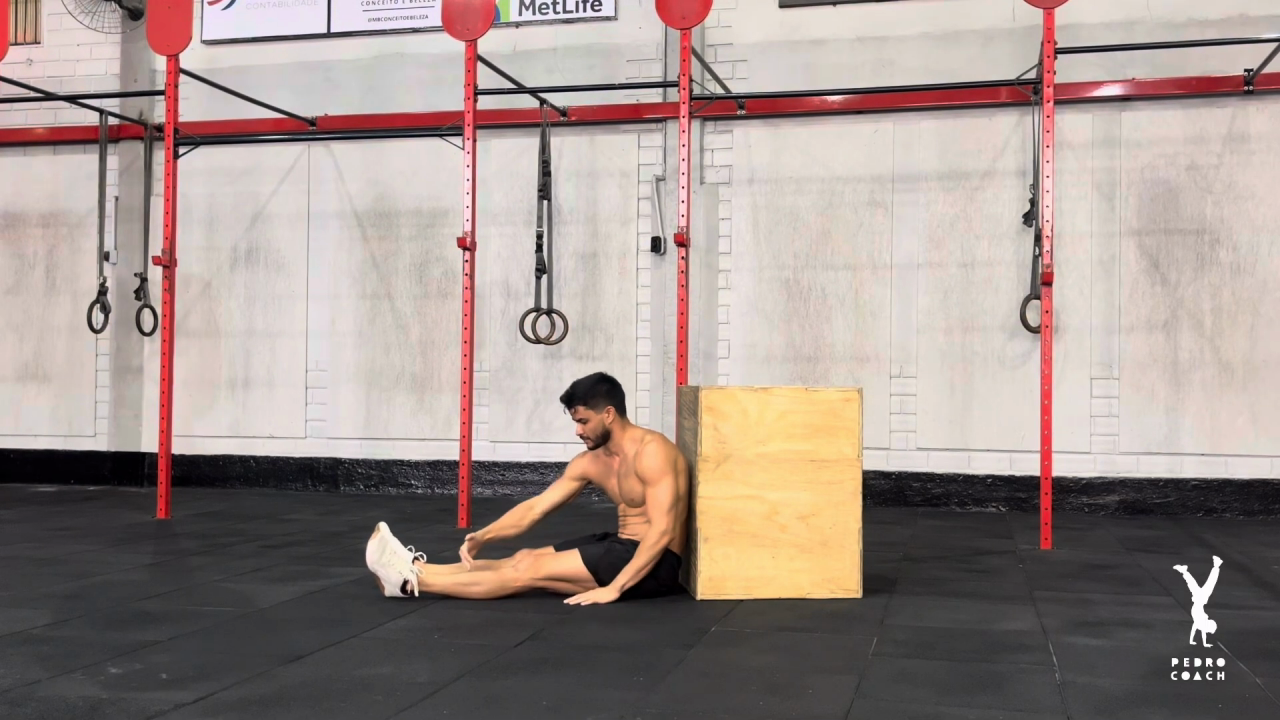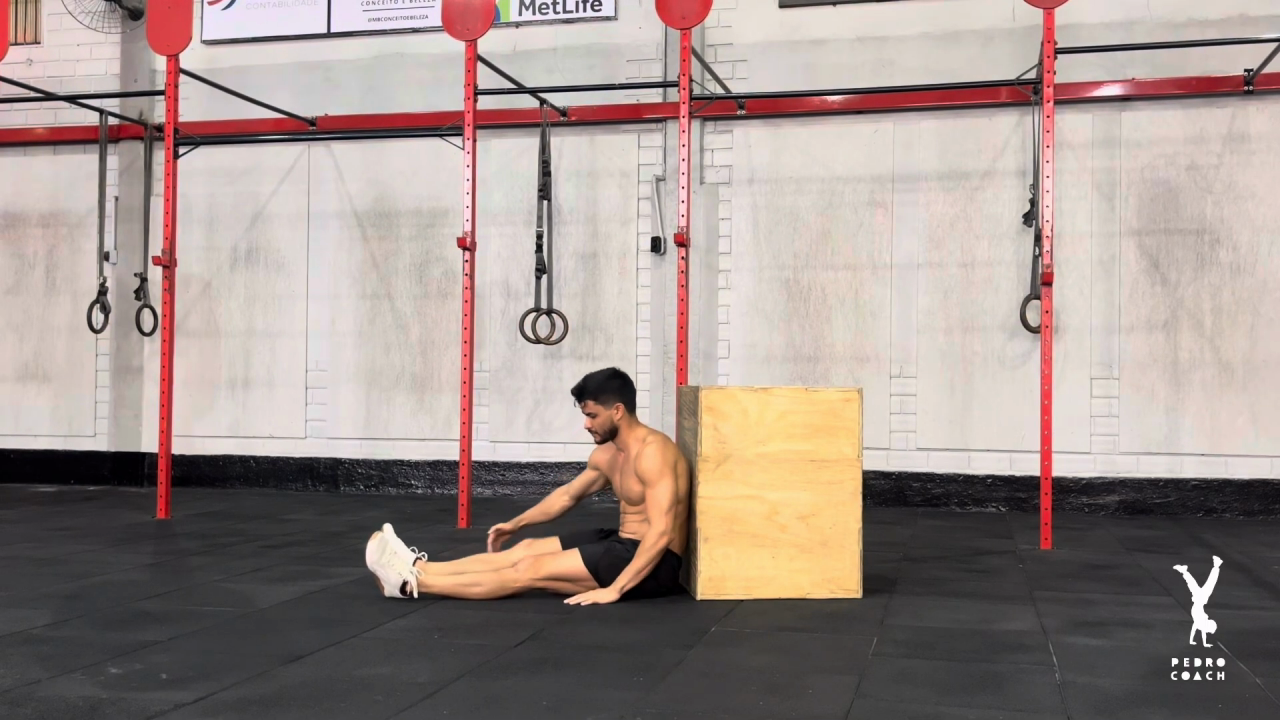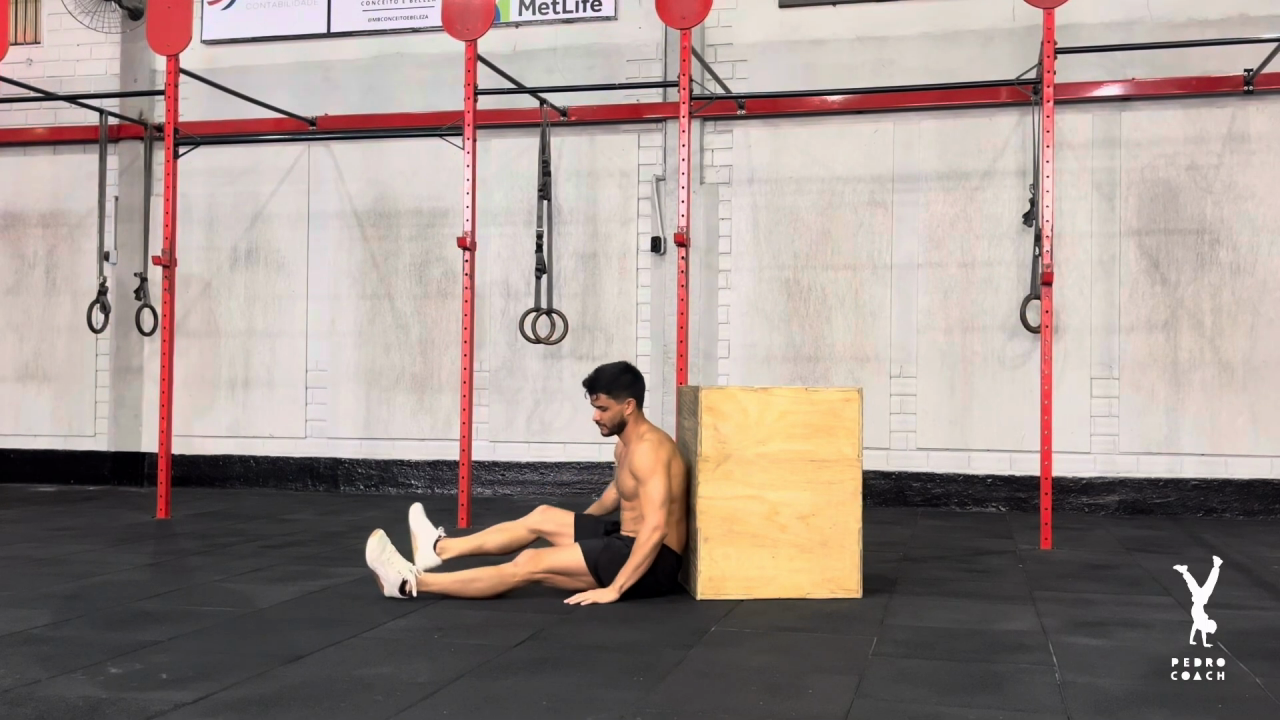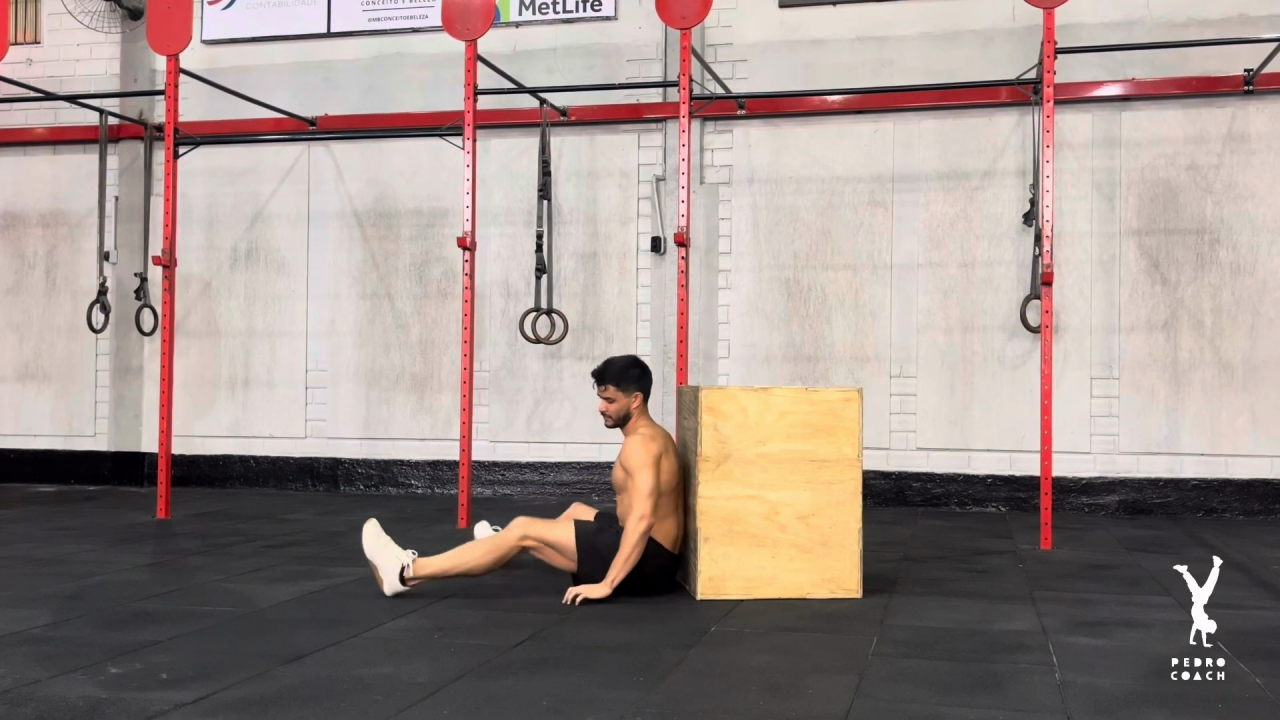
dt=0.2s
person 1, frame 1
left shoulder: (652, 451)
right shoulder: (589, 462)
left elbow: (662, 531)
right elbow: (535, 507)
left wrist: (614, 588)
right wrist: (483, 537)
left hip: (652, 564)
right hip: (623, 547)
left knee: (530, 571)
right knee: (522, 559)
left ankle: (412, 582)
right ankle: (417, 568)
person 1, frame 2
left shoulder: (652, 452)
right shoulder: (607, 453)
left elbow: (661, 532)
right elbow: (568, 494)
left wrist: (615, 589)
right wrist: (516, 523)
left hip: (653, 565)
right hip: (624, 546)
left knee: (531, 571)
right knee: (526, 549)
left ankle: (411, 583)
right ankle: (418, 568)
person 1, frame 3
left shoulder: (648, 449)
right shoulder: (627, 445)
left elbow: (656, 528)
left wrist: (614, 589)
right wrist: (569, 524)
left hip: (651, 565)
left knee: (530, 565)
right knee: (541, 517)
left ankle: (410, 582)
right ankle: (438, 547)
person 1, frame 4
left shoulder: (640, 443)
right shoulder: (652, 436)
left elbow: (643, 518)
left wrist: (607, 584)
left hip: (644, 561)
right hip: (657, 560)
left knee: (523, 531)
right knee: (576, 514)
left ankle: (407, 572)
right ankle: (496, 542)
